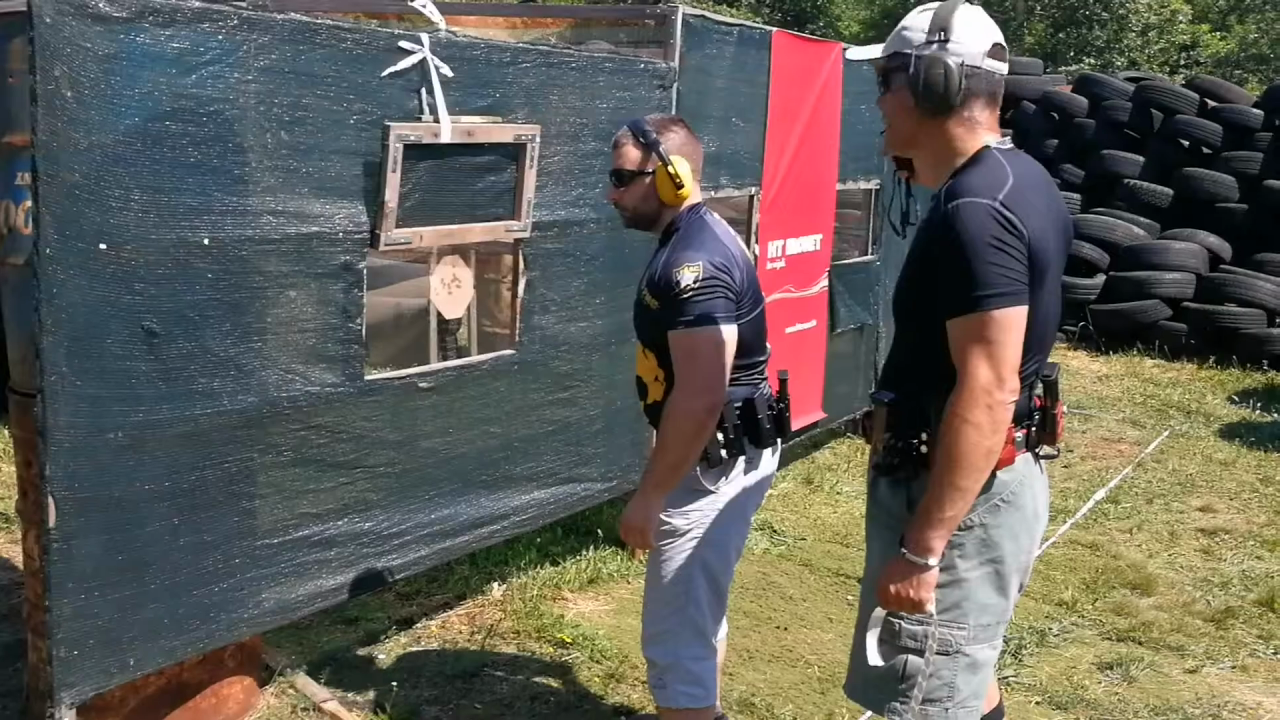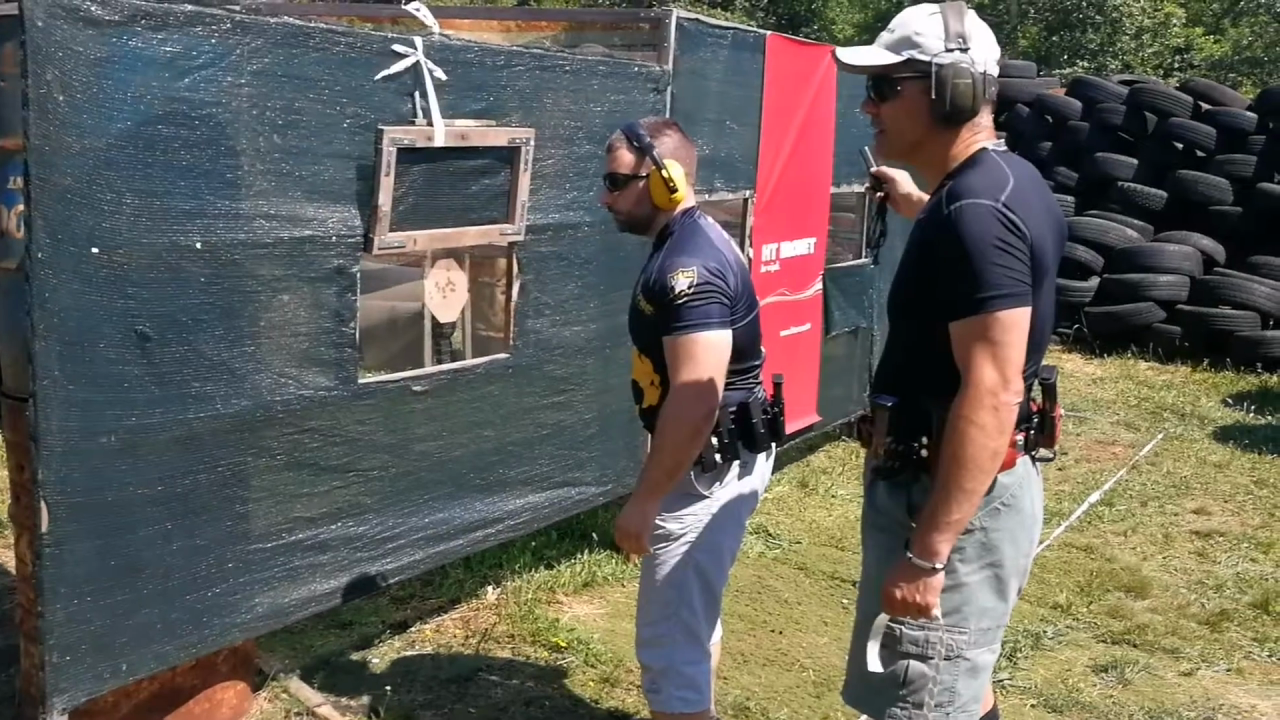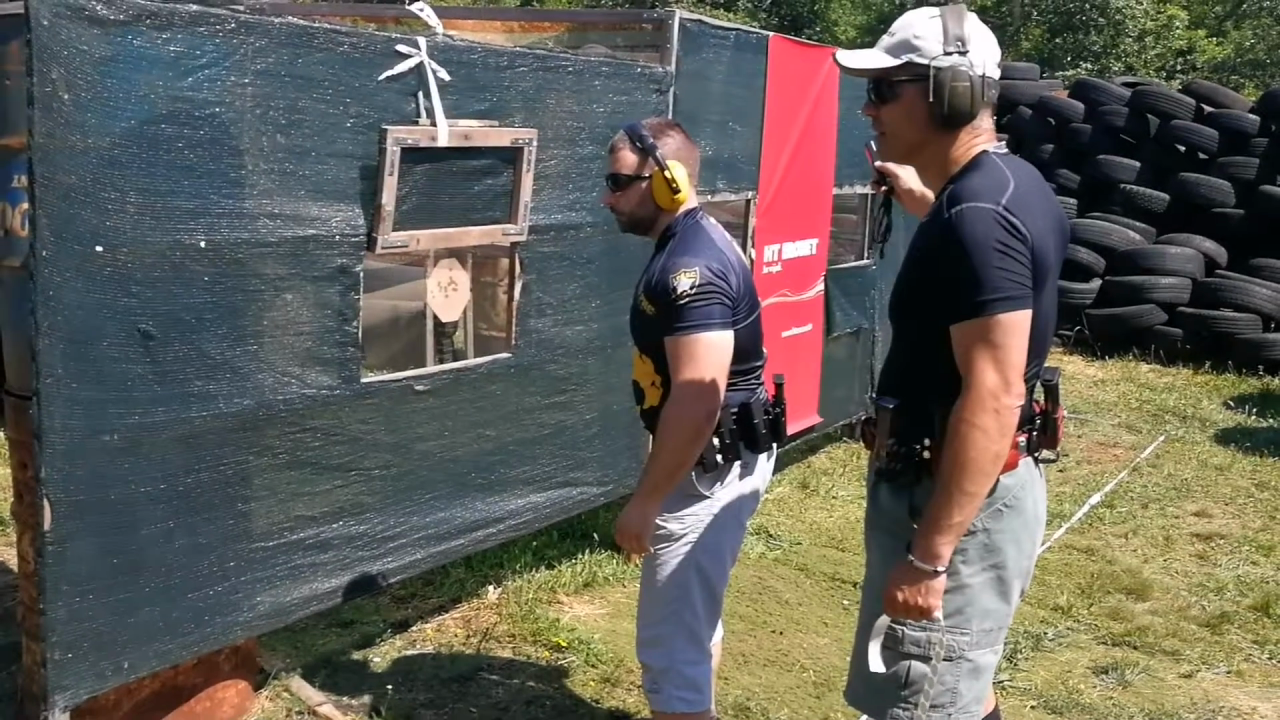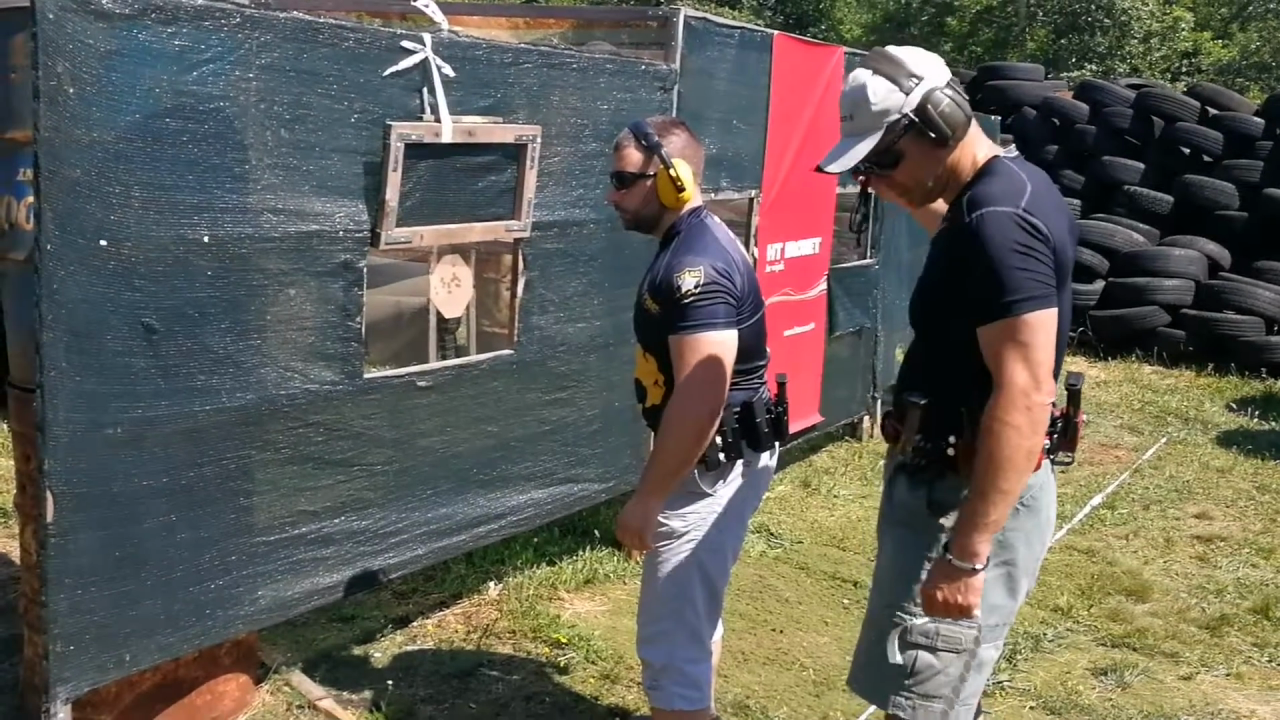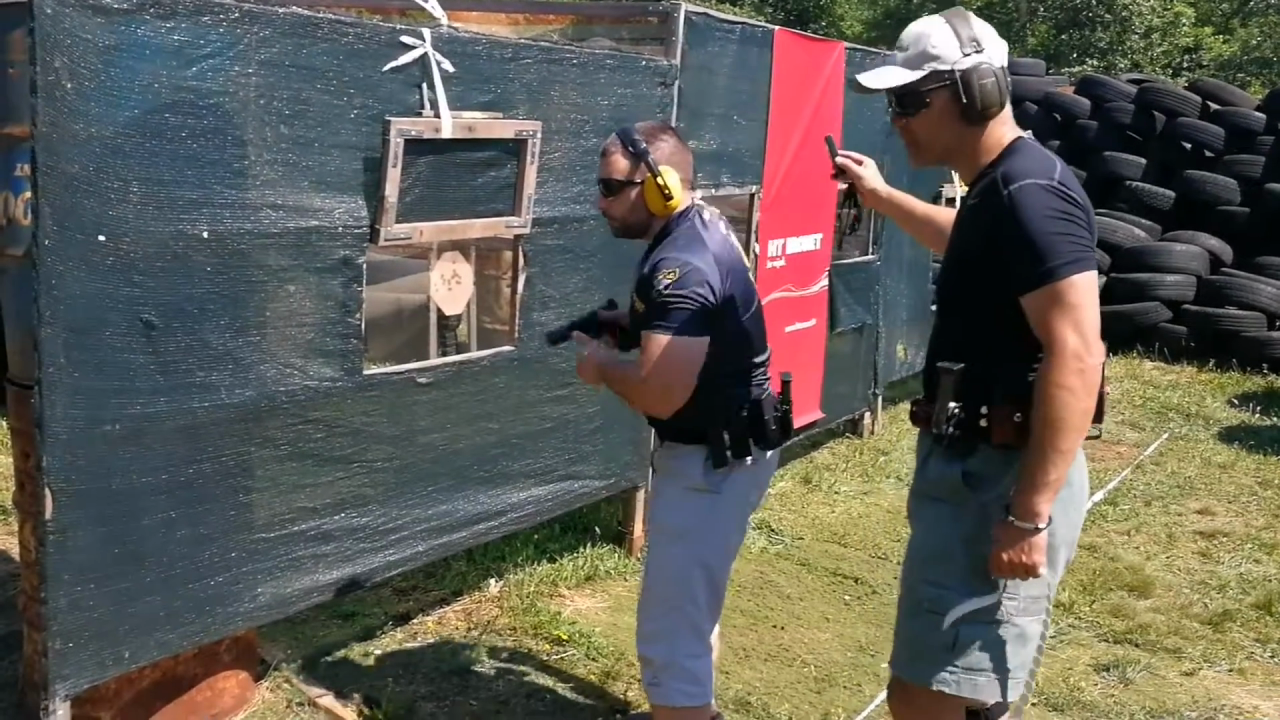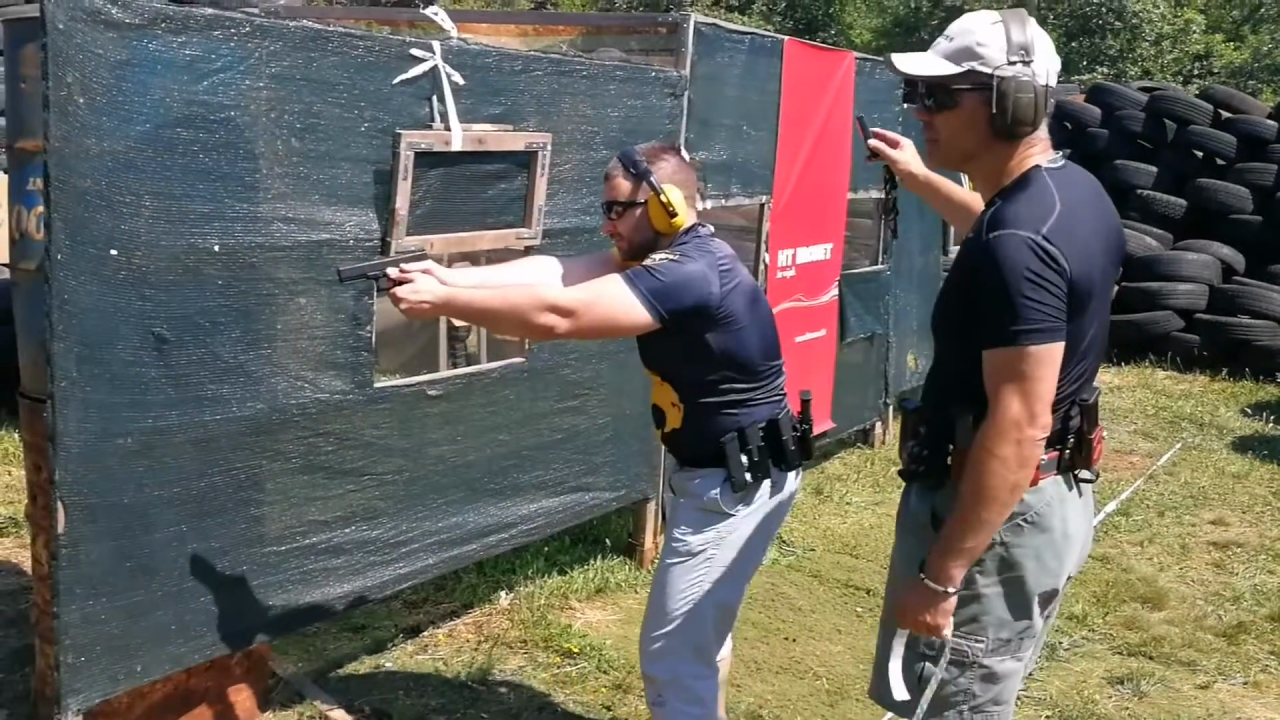
dt=0.7s
person 1, frame 1
left shoulder: (974, 208)
right shoulder: (1015, 176)
left elbow: (988, 392)
left wrist: (921, 548)
right wrist: (934, 183)
left hip: (954, 494)
right hip: (978, 481)
person 1, frame 2
left shoulder: (974, 210)
right shoulder: (1002, 180)
left elbow: (993, 394)
left wrist: (927, 551)
right wrist: (916, 206)
left hip: (953, 497)
right hip: (958, 484)
person 1, frame 3
left shoulder: (976, 215)
right shoulder: (1007, 183)
left elbow: (994, 397)
left wrist: (928, 555)
right wrist: (922, 203)
left hip: (956, 501)
right hip: (959, 488)
person 1, frame 4
left shoulder: (999, 220)
right shoulder: (1013, 186)
left elbow: (1024, 396)
left wrist: (967, 554)
right wrist: (907, 200)
left hip: (966, 497)
right hip: (952, 483)
person 1, frame 5
left shoulder: (1029, 194)
right shoulder: (1005, 184)
left elbow: (1076, 359)
left wrist: (1029, 516)
right wrist: (882, 197)
left hip: (1000, 477)
right hip: (977, 465)
person 1, frame 6
left shoulder: (1018, 242)
right shoulder: (1073, 191)
left elbow: (1018, 427)
left wrist: (939, 574)
right wrist: (921, 179)
left hip: (997, 511)
right hip: (1048, 495)
person 2, frame 1
left shoulder: (694, 261)
right shoulder: (695, 239)
left elbow: (701, 397)
left wrist: (648, 494)
right wrist: (660, 480)
left hip: (714, 461)
right hip: (714, 454)
left knee: (674, 633)
right knee: (698, 609)
person 2, frame 2
left shoulder: (688, 266)
right shoulder: (687, 244)
left elbow: (696, 401)
left wrist: (643, 501)
right wrist: (655, 486)
left hip: (707, 467)
right hip: (707, 460)
left knee: (669, 637)
right knee: (693, 613)
person 2, frame 3
left shoulder: (690, 266)
right shoulder: (690, 245)
left elbow: (698, 401)
left wrist: (644, 501)
left hip: (709, 468)
right hip: (708, 461)
left knee: (670, 640)
right knee: (693, 616)
person 2, frame 4
left shoulder: (696, 264)
right shoulder: (692, 242)
left elbow: (700, 398)
left wrist: (646, 498)
left hip: (710, 465)
right hip: (709, 460)
left knee: (671, 635)
right knee: (692, 612)
person 2, frame 5
left shoulder: (686, 260)
right shoulder: (688, 234)
left elbow: (661, 393)
left wrist: (603, 367)
right wrist: (618, 351)
left hip: (717, 458)
right hip: (708, 449)
left knee: (672, 630)
right knee: (691, 601)
person 2, frame 6
left shoulder: (689, 272)
right shoulder: (665, 256)
left elbow: (559, 314)
right elbow: (555, 273)
left wrist: (442, 302)
right wrist: (448, 276)
left hip: (737, 482)
right hip: (710, 470)
left knee: (673, 650)
right knee: (700, 617)
